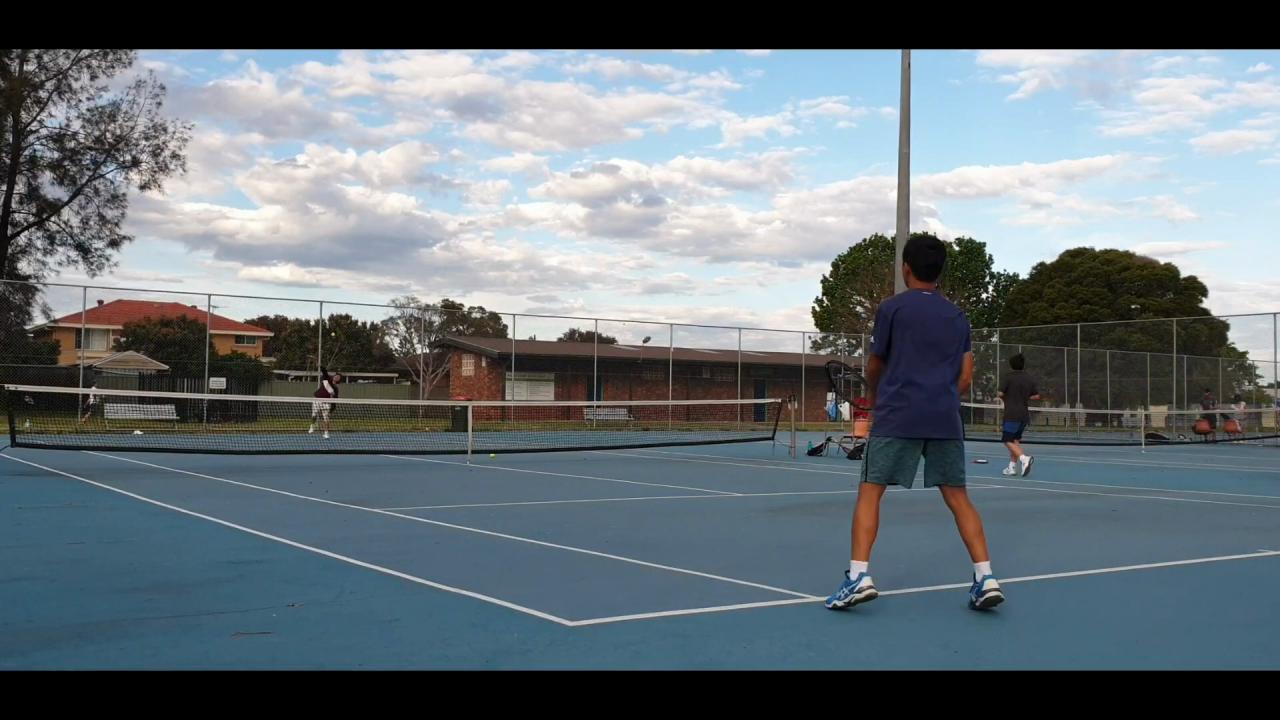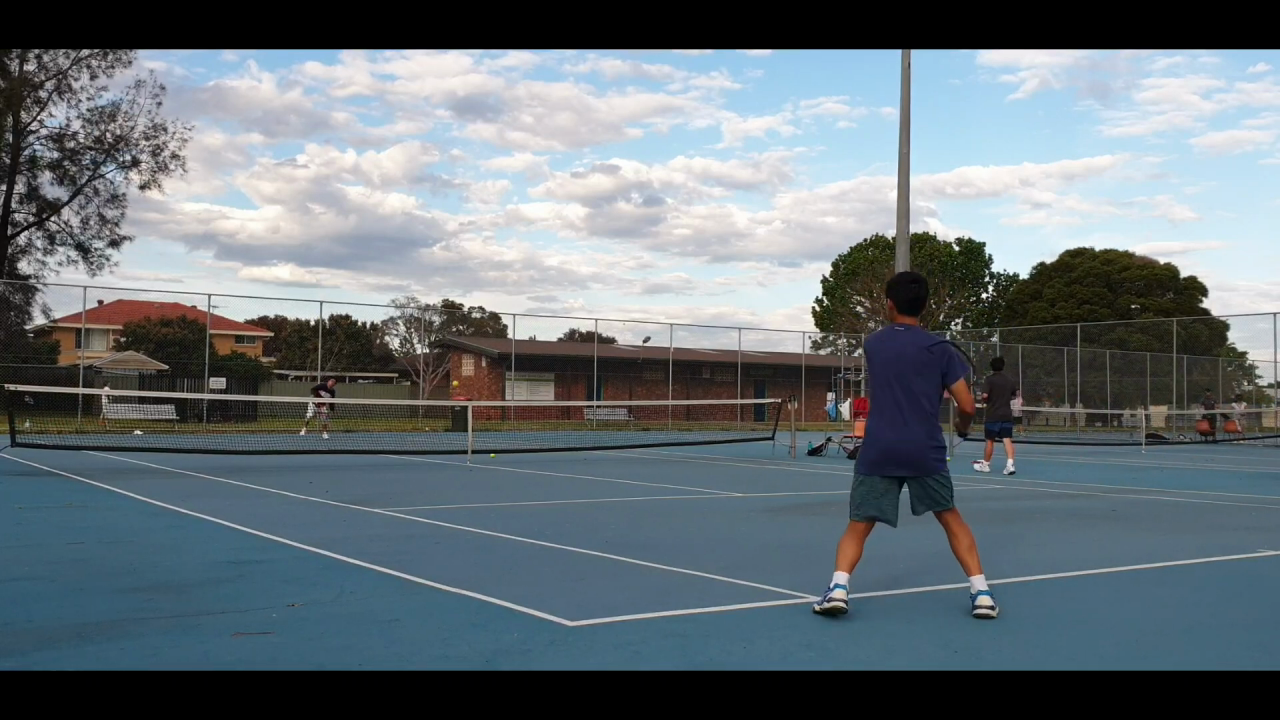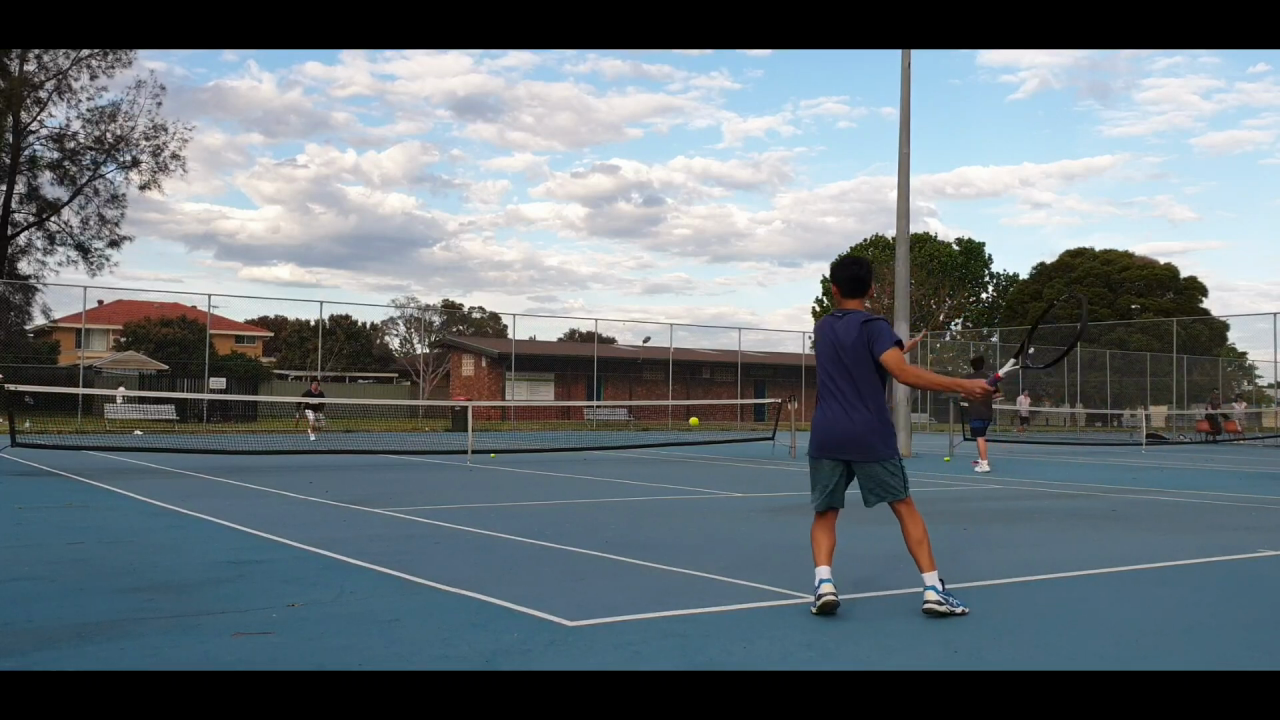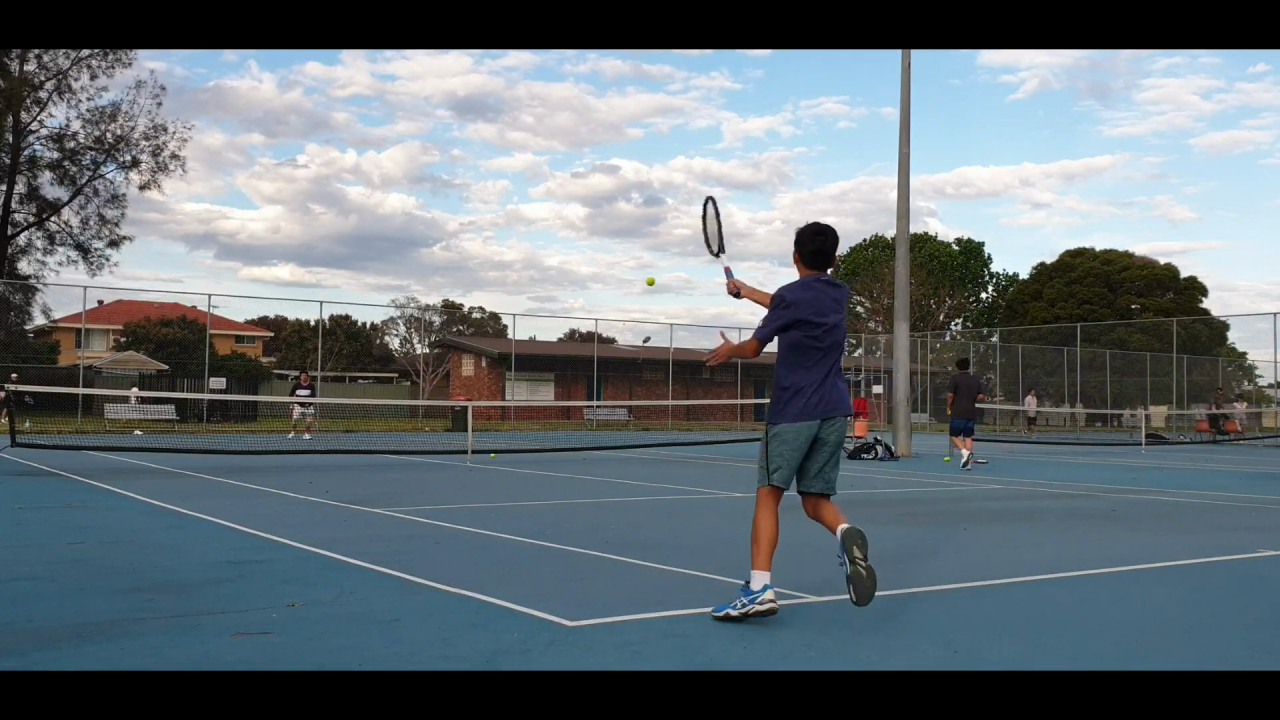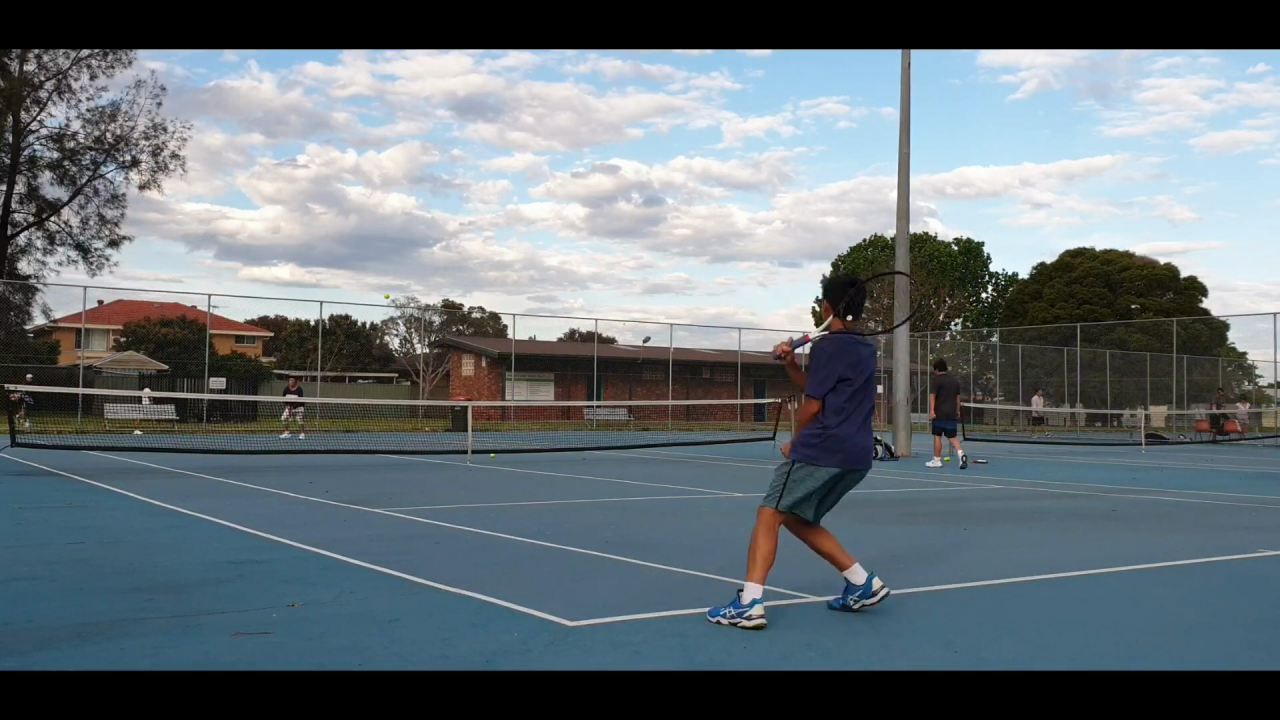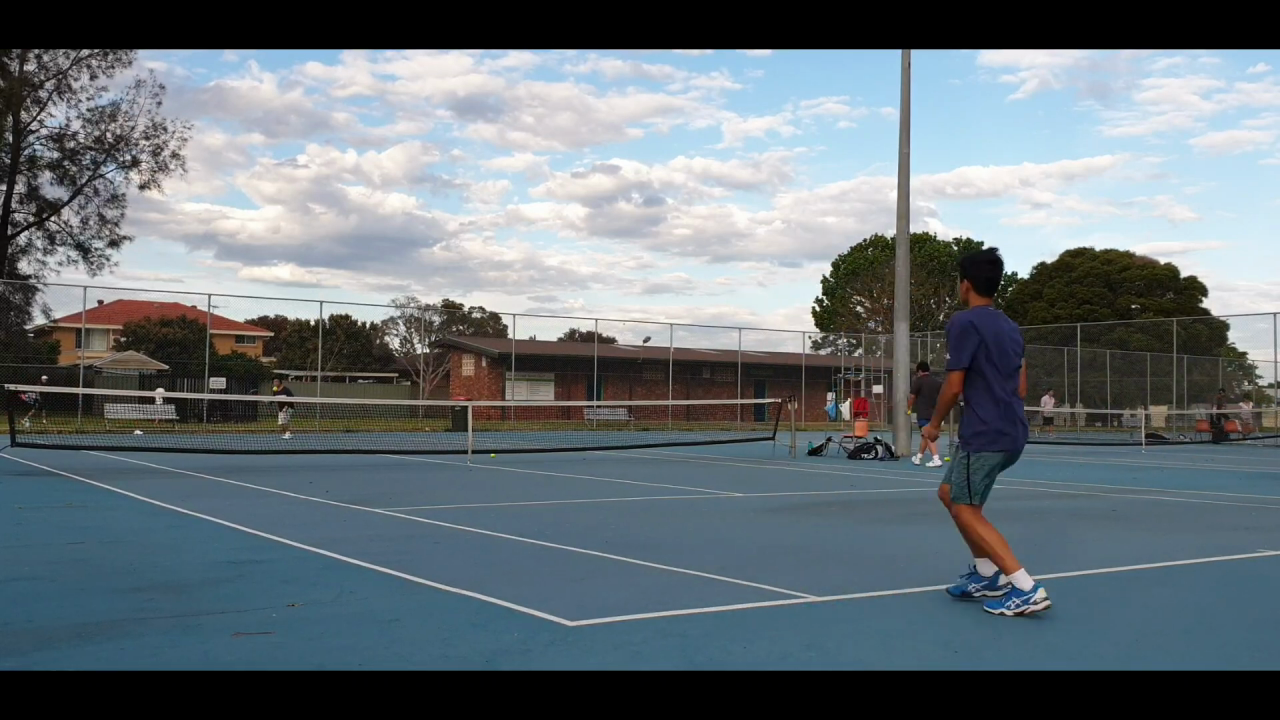
dt=0.4s
person 1, frame 1
left shoulder: (892, 308)
right shoulder: (958, 315)
left elbow: (875, 365)
right elbow: (965, 377)
left wrist: (873, 395)
left hip: (898, 415)
right hip: (946, 418)
left knee: (870, 492)
right knee: (957, 497)
left ankle: (859, 576)
right ankle: (985, 578)
person 1, frame 2
left shoulder: (873, 343)
right shoulder: (941, 348)
right elbow: (967, 406)
right wrist: (962, 427)
left hip: (878, 453)
right hip: (926, 451)
left knee: (858, 527)
right knee: (950, 518)
left ankle: (838, 587)
right ankle: (982, 592)
person 1, frame 3
left shoulder: (822, 327)
right shoulder: (873, 326)
right elbow: (903, 373)
right wrist: (963, 385)
left hip: (827, 438)
right hip: (872, 438)
left knee: (825, 516)
right knee: (905, 508)
left ankle: (824, 582)
right ankle: (933, 589)
person 1, frame 4
left shoulder: (791, 295)
right shoulder: (840, 293)
left elbow: (752, 349)
left wrist: (726, 351)
right wrist: (744, 289)
left hip: (793, 410)
right hip: (833, 410)
left knee: (768, 495)
right knee: (816, 501)
left ankle: (759, 590)
right ankle: (845, 533)
person 1, frame 5
left shoulder: (829, 347)
right shoulder: (866, 349)
left elbow: (812, 405)
left wrist: (795, 441)
right wrist: (789, 361)
left hip: (823, 449)
right hip: (858, 455)
left knee: (769, 516)
right knee: (798, 519)
left ankle: (749, 603)
right ankle: (862, 583)
person 1, frame 6
left shoulder: (963, 322)
right shoulder: (1009, 327)
left elbow: (954, 385)
right elbow: (1021, 388)
left wrist: (934, 424)
left hip: (984, 433)
right hip: (1011, 433)
left knee: (966, 509)
right knee: (949, 493)
left ankle: (1027, 589)
right ankle: (988, 573)
